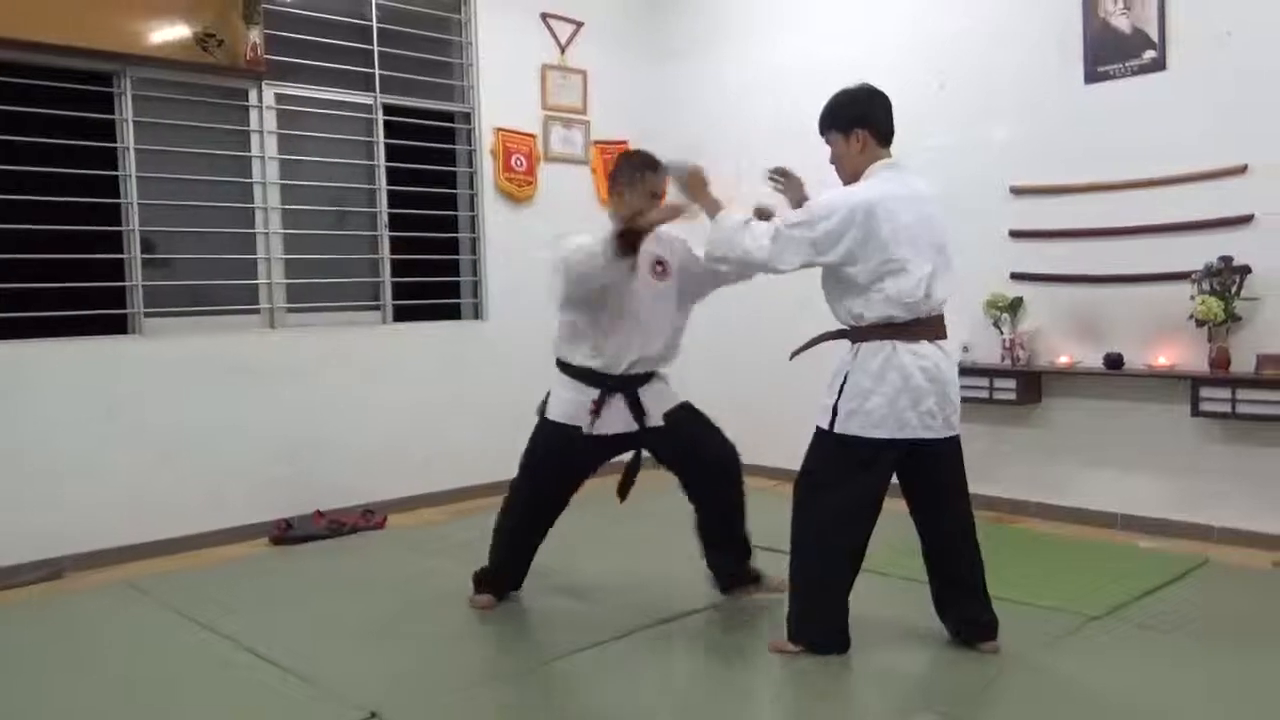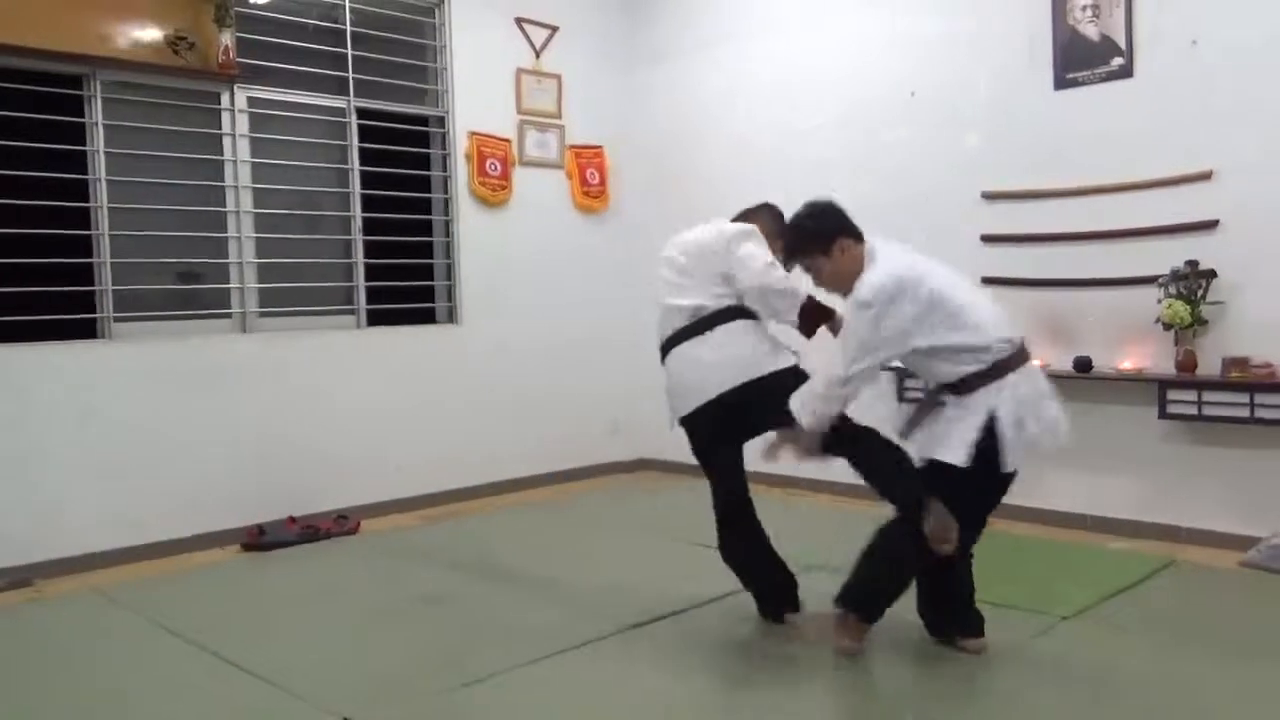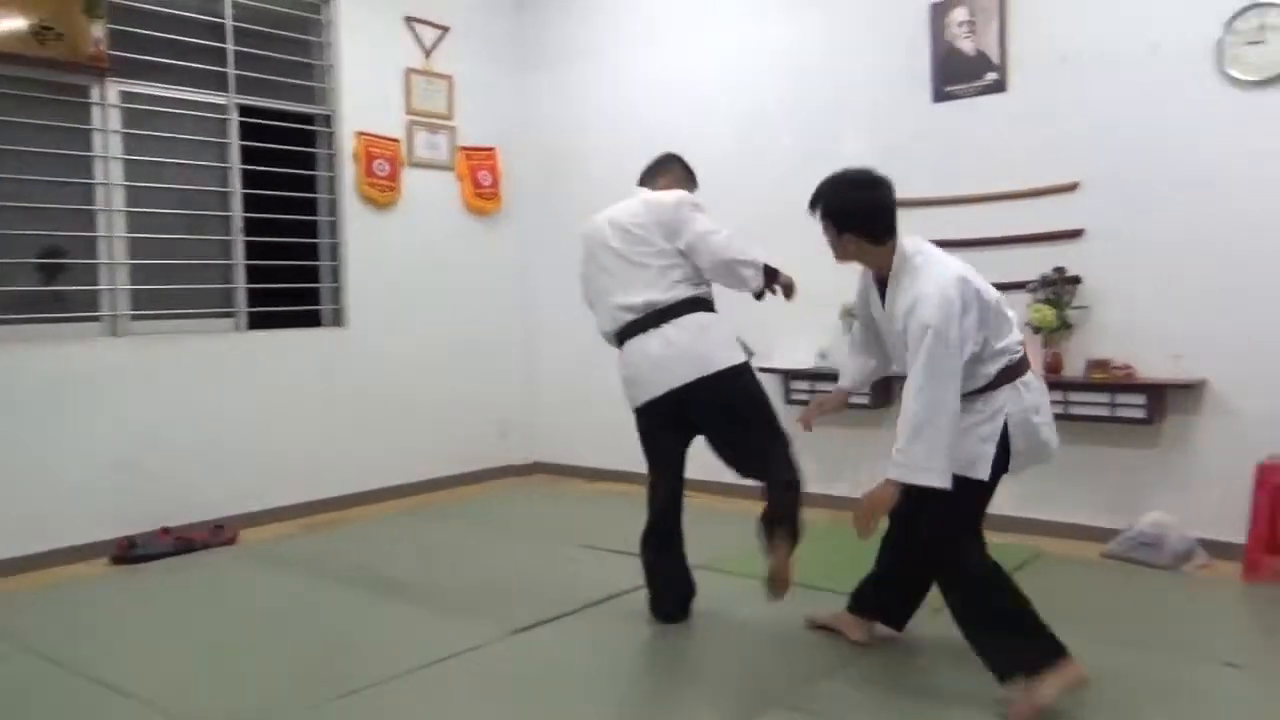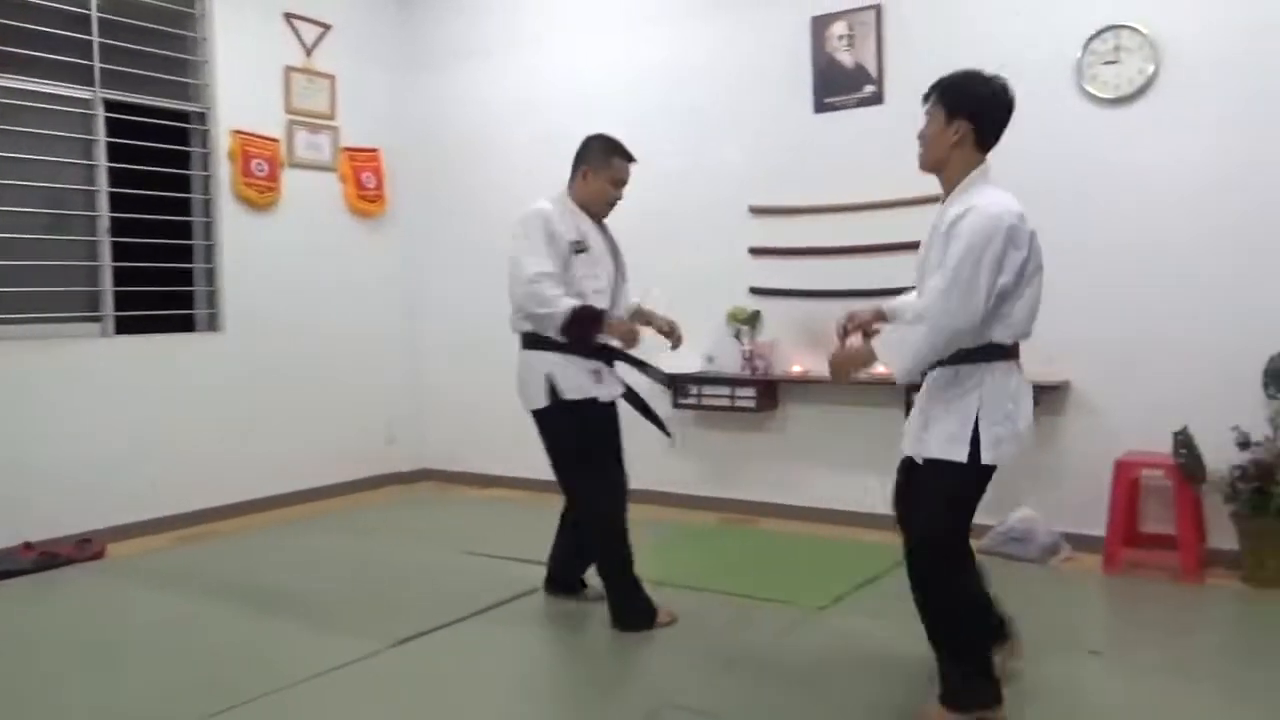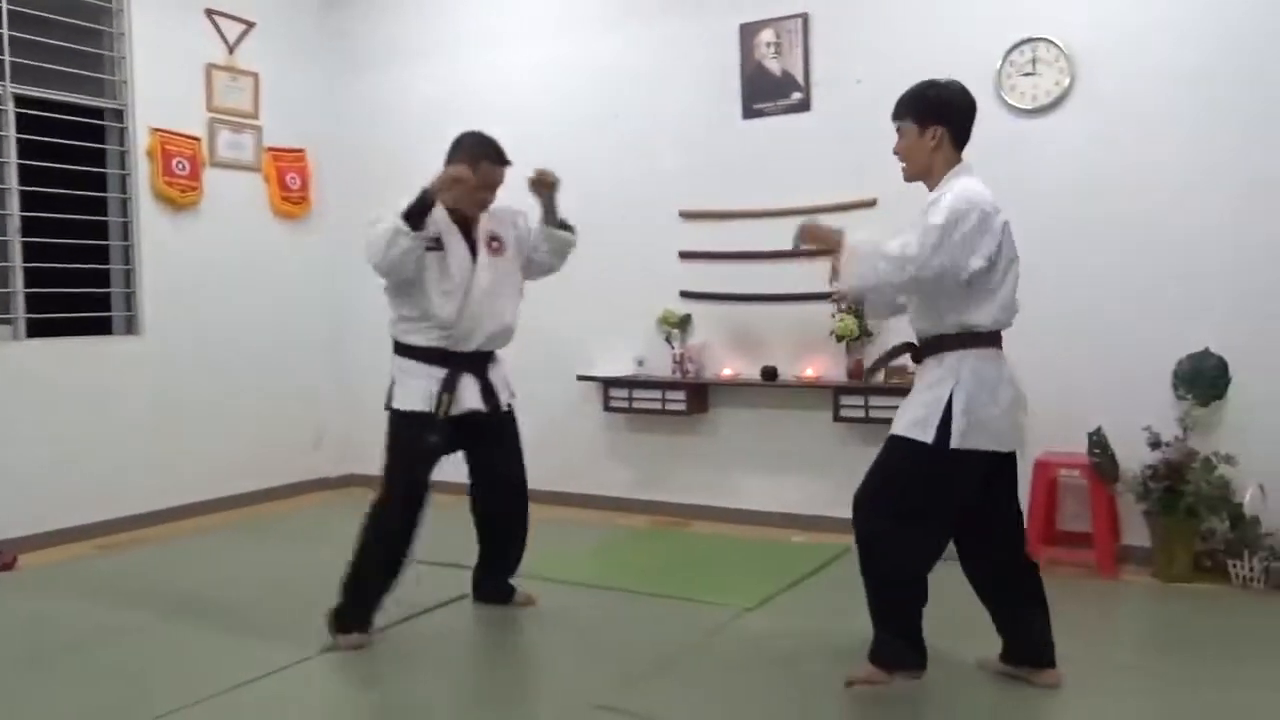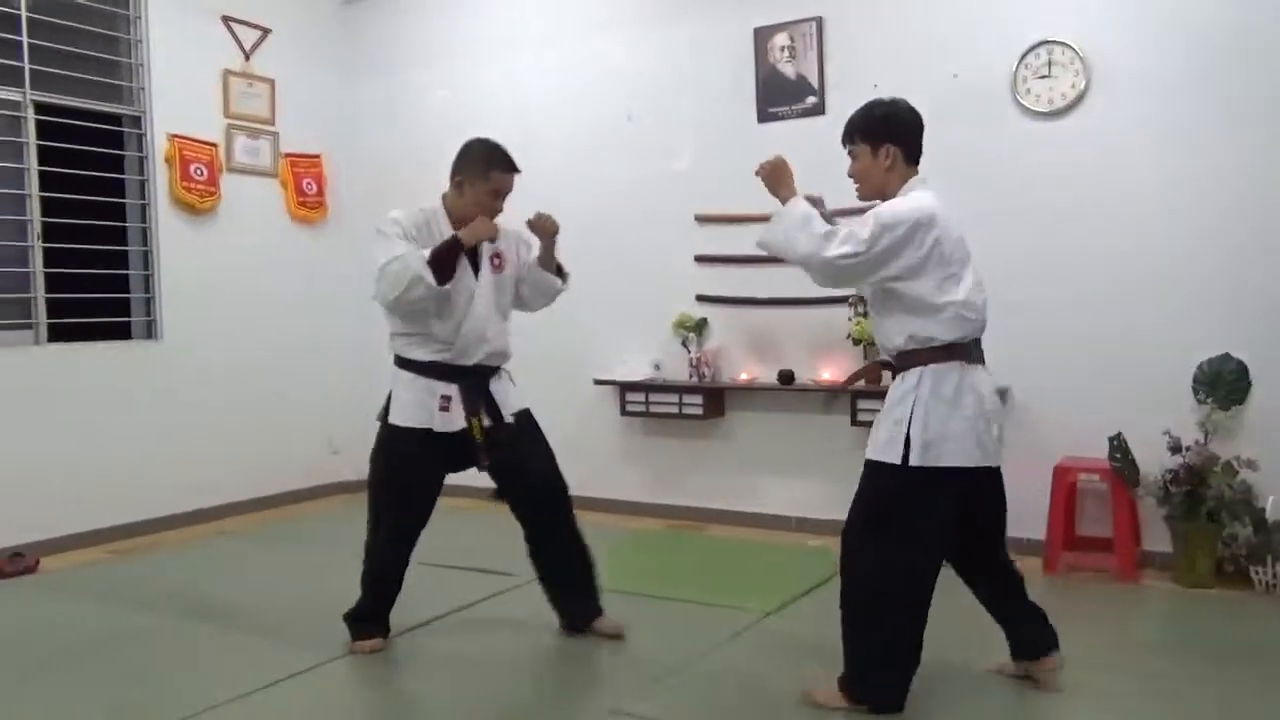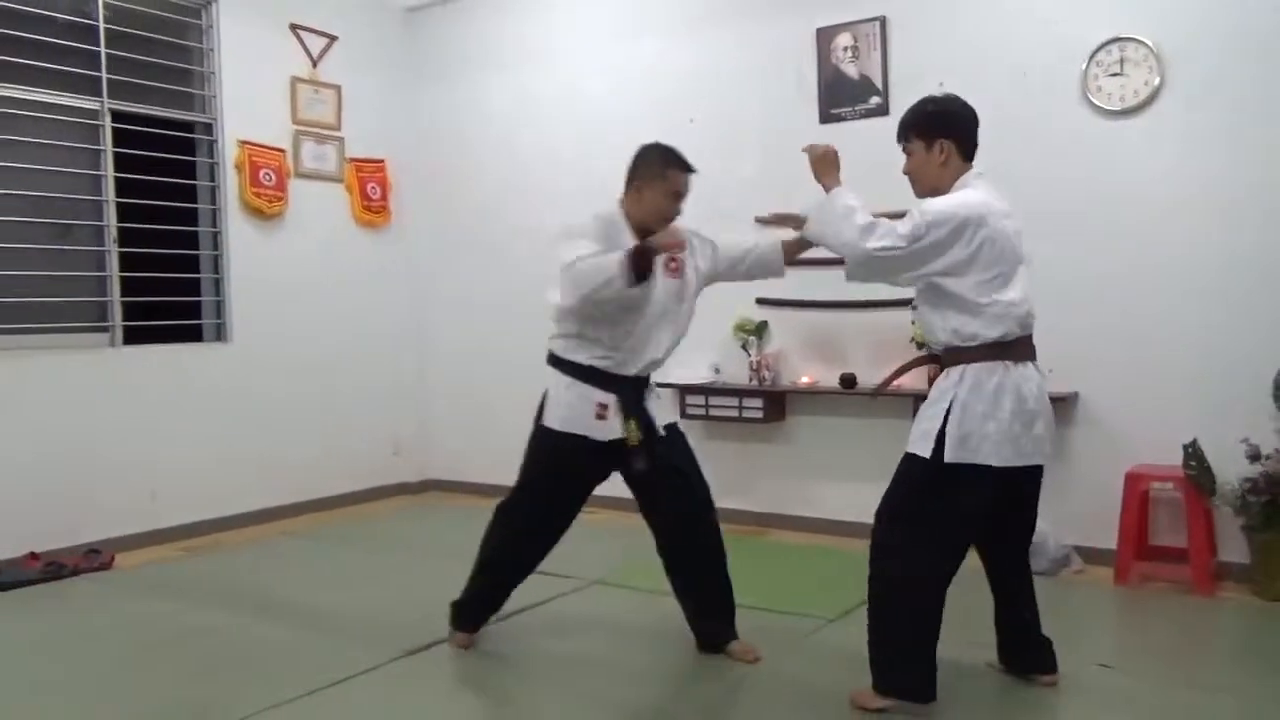
dt=0.4s
person 1, frame 1
left shoulder: (852, 205)
right shoulder: (920, 197)
left elbow: (763, 249)
left wrist: (709, 204)
right wrist: (807, 205)
left hip: (878, 372)
right hip: (931, 365)
left knee: (827, 502)
right knee: (943, 504)
left ankle: (815, 631)
right ankle: (975, 624)
person 1, frame 2
left shoulder: (883, 286)
right shoulder: (888, 266)
left elbow: (847, 372)
left wrist: (800, 422)
right wrist: (817, 422)
left hip: (993, 405)
right hip: (997, 396)
left knee: (927, 515)
right knee: (948, 518)
left ankle: (855, 616)
right ankle: (957, 625)
person 1, frame 3
left shoulder: (933, 293)
right shoulder: (881, 270)
left elbow: (929, 395)
right elbow: (873, 337)
left wrist: (894, 481)
right wrist: (841, 390)
left hip: (996, 408)
right hip: (965, 398)
left knee: (943, 530)
right knee: (926, 517)
left ankle: (1043, 663)
right ankle: (869, 611)
person 1, frame 4
left shoulder: (988, 215)
right shoulder: (962, 206)
left elbow: (952, 312)
left wrist: (873, 354)
right wrist: (883, 313)
left hip: (977, 393)
right hip: (955, 385)
left knee: (934, 539)
right knee: (919, 508)
right ankle: (991, 634)
person 1, frame 5
left shoulder: (963, 202)
right shoulder: (956, 201)
left elbow: (910, 266)
right elbow: (921, 283)
left wrist: (840, 247)
right wrist: (854, 264)
left hip: (961, 385)
right hip: (973, 383)
left knee: (884, 514)
right knee: (989, 531)
left ankle: (898, 653)
right ankle: (1032, 654)
person 1, frame 6
left shoulder: (906, 217)
right shoulder: (920, 214)
left elbow: (831, 260)
right elbow: (854, 263)
left wrist: (788, 198)
right wrist: (816, 219)
left hip: (931, 398)
right hip: (961, 394)
left knee: (878, 544)
right knee: (974, 539)
left ankle: (870, 686)
right ankle: (1036, 649)
person 1, frame 7
left shoulder: (957, 214)
right shoulder: (983, 207)
left elbow: (875, 249)
right elbow: (897, 253)
left wrist: (832, 187)
right wrist: (816, 225)
left hip: (977, 393)
right hip: (1016, 390)
left knee: (907, 534)
right knee: (1004, 537)
left ankle: (901, 679)
right ankle: (1029, 655)
person 2, frame 1
left shoulder: (668, 247)
right shoulder: (583, 249)
left elbow: (718, 270)
right elbow: (588, 270)
right wrist: (635, 231)
left hip: (645, 396)
right hip: (581, 399)
left knee: (716, 464)
right knee: (535, 493)
left ankle: (735, 572)
right ankle: (497, 579)
person 2, frame 2
left shoulder: (676, 246)
right shoulder: (738, 235)
right elbow: (765, 284)
right wrist: (822, 315)
left hip: (687, 375)
right hip: (743, 360)
left knee: (730, 500)
right knee: (845, 434)
left ankle: (777, 598)
person 2, frame 3
left shoulder: (596, 230)
right shoulder: (674, 204)
left elbow: (604, 307)
right elbow: (724, 256)
right wrist: (771, 275)
left hip: (642, 361)
right hip: (700, 349)
left knee: (665, 489)
right knee: (767, 452)
left ankle: (670, 599)
right ankle: (780, 531)
person 2, frame 4
left shoulder: (594, 230)
right shoulder: (542, 220)
right elbow: (534, 295)
left wrist: (641, 317)
right wrist: (602, 324)
left hip: (585, 373)
right hip: (558, 375)
left knee: (593, 483)
right knee: (601, 488)
left ankle: (565, 575)
right ankle: (631, 607)
person 2, frame 5
left shoulder: (504, 222)
right shoulder: (413, 220)
left elbow: (546, 255)
right elbow: (385, 258)
left wrist: (549, 206)
right wrist: (432, 196)
left hip: (482, 379)
right hip: (420, 379)
left knee: (506, 491)
right knee: (401, 496)
left ankle: (493, 582)
right ankle: (354, 611)
person 2, frame 6
left shoulder: (503, 240)
right shoulder: (404, 226)
left elbow: (534, 296)
right elbow: (395, 291)
left wrist: (548, 250)
right wrist: (457, 245)
left hip: (490, 391)
right hip: (423, 396)
left knee: (545, 493)
right knee: (395, 513)
left ankle: (580, 609)
right ankle: (369, 619)
person 2, frame 7
left shoulder: (683, 246)
right shoulder: (590, 233)
left elbow: (739, 258)
right elbow: (587, 288)
left wrist: (801, 243)
right wrist: (649, 252)
left hip: (637, 404)
right hip: (578, 401)
left knee: (690, 510)
right knee: (531, 513)
left ankle: (716, 629)
right ankle: (470, 614)
